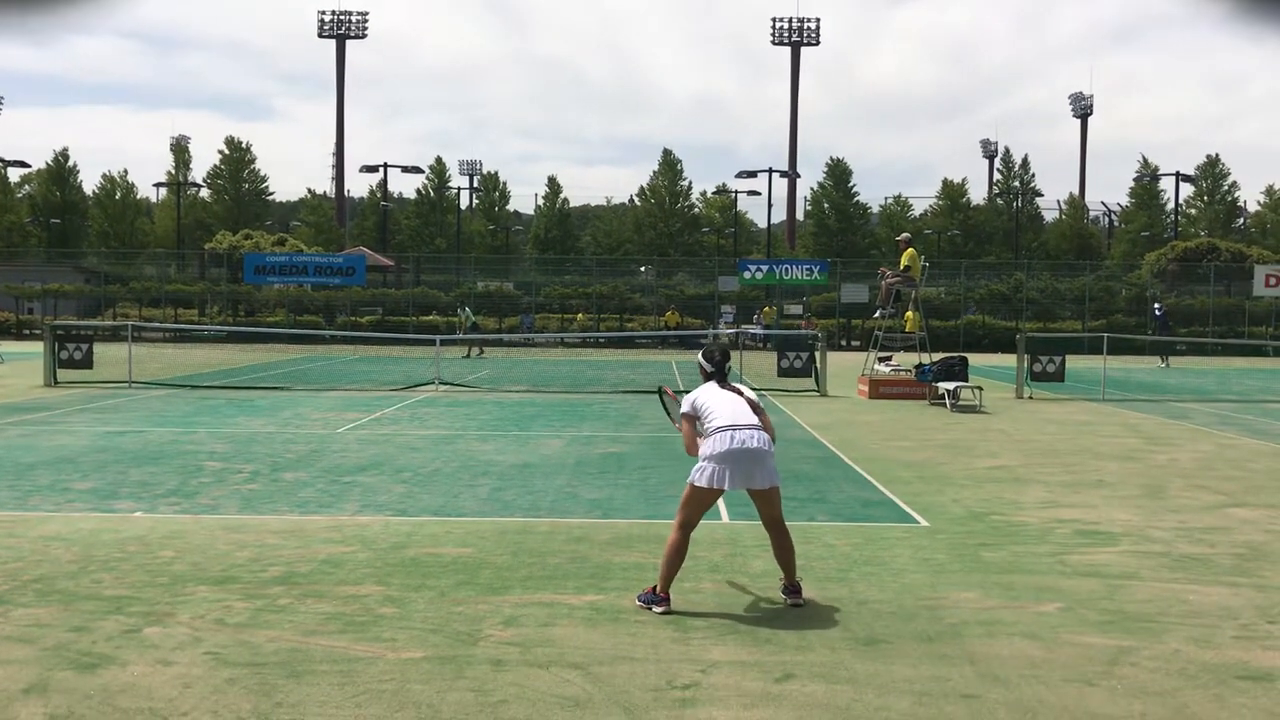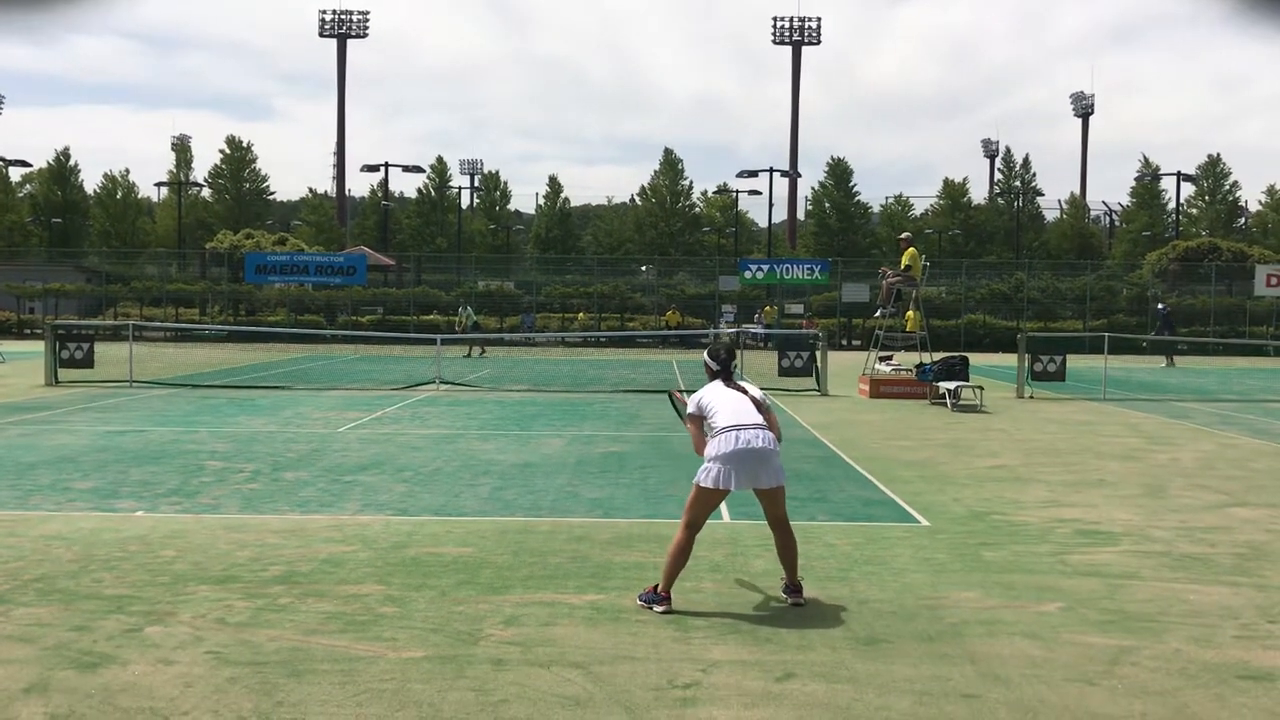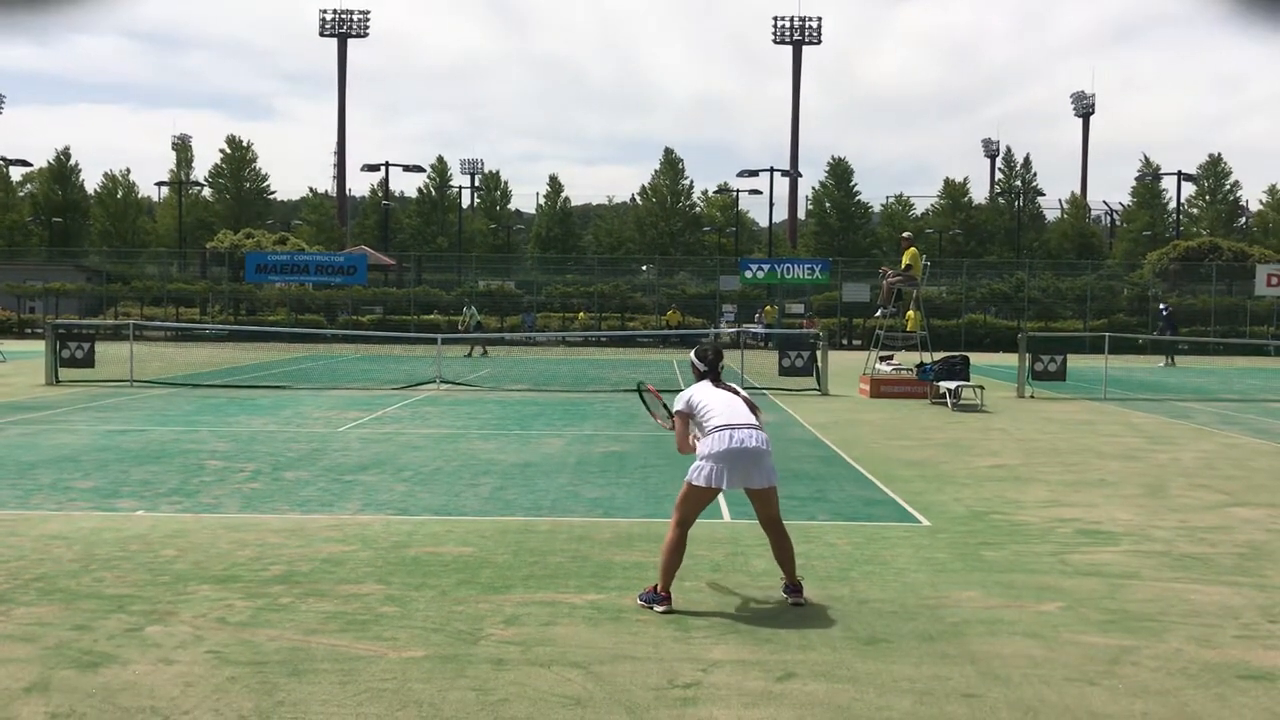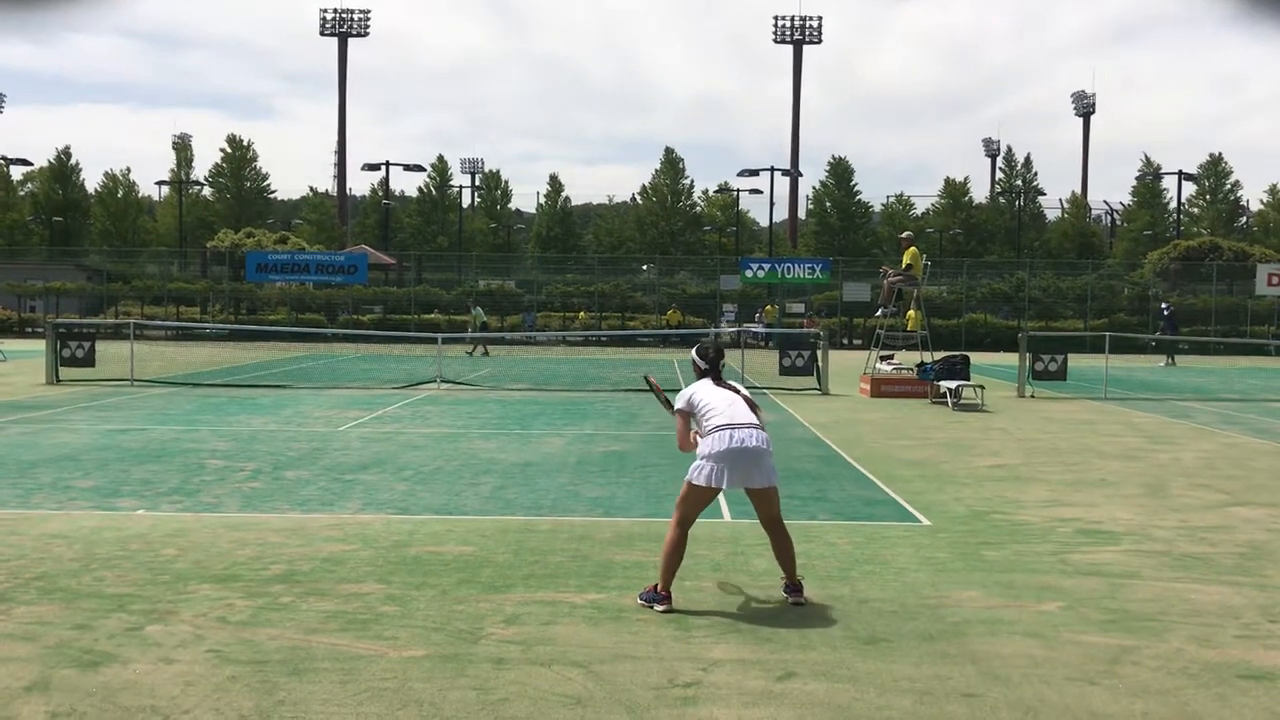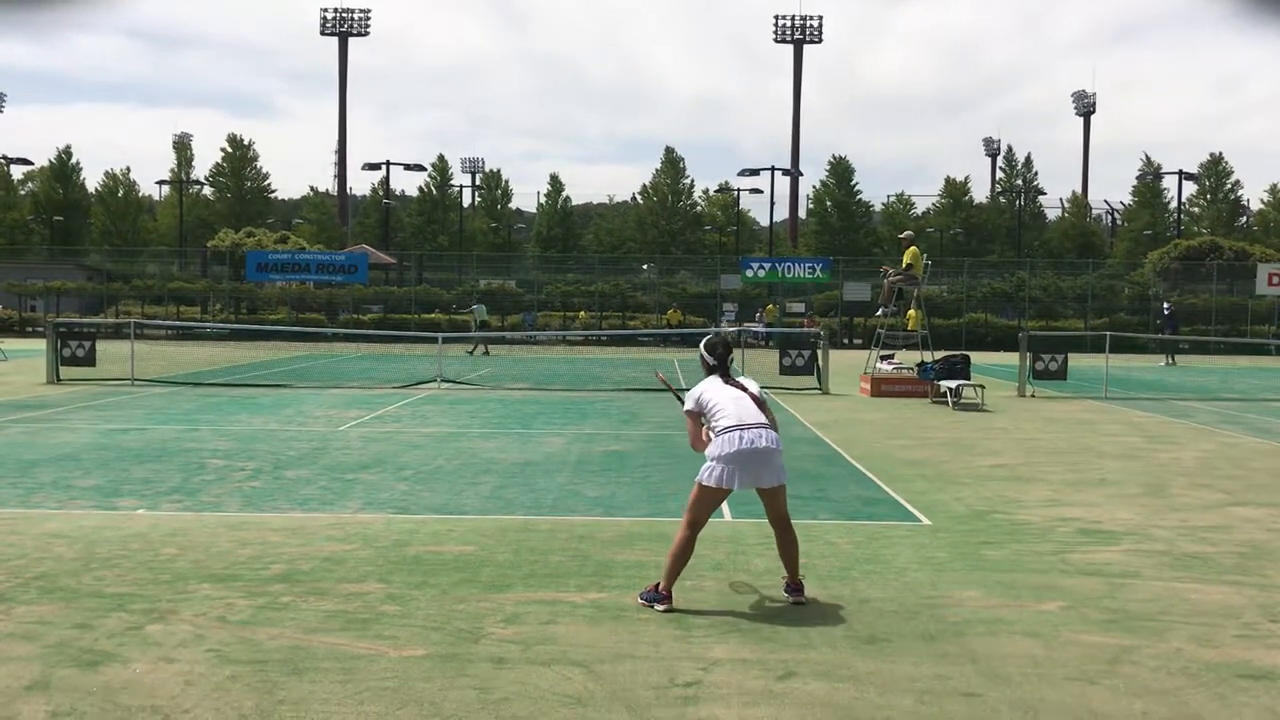
dt=0.3s
person 1, frame 1
left shoulder: (694, 396)
right shoulder: (745, 391)
left elbow: (691, 448)
right elbow: (771, 435)
left hip: (721, 449)
right hip: (760, 447)
left knee: (683, 525)
right knee: (775, 523)
left ankle: (660, 594)
right ankle: (792, 588)
person 1, frame 2
left shoulder: (700, 396)
right shoulder: (752, 389)
left elbow: (700, 448)
right elbow: (777, 433)
left hip: (726, 449)
right hip: (765, 447)
left knee: (689, 525)
right knee: (779, 522)
left ankle: (661, 594)
right ankle: (793, 587)
person 1, frame 3
left shoulder: (687, 395)
right shoulder: (736, 390)
left elbow: (683, 447)
left wrist: (695, 442)
left hip: (718, 449)
right hip: (757, 446)
left knee: (680, 523)
right knee: (773, 523)
left ankle: (661, 593)
right ankle: (793, 587)
person 1, frame 4
left shoulder: (688, 393)
right shoulder: (737, 388)
left elbow: (684, 445)
left wrist: (696, 438)
left hip: (719, 449)
right hip: (758, 446)
left knee: (680, 522)
right knee: (773, 522)
left ankle: (661, 592)
right ankle: (793, 585)
person 1, frame 5
left shoulder: (697, 392)
right shoulder: (749, 384)
left elbow: (697, 444)
right elbow: (773, 426)
left hip: (728, 449)
right hip: (768, 445)
left knee: (691, 524)
right knee: (781, 520)
left ankle: (663, 592)
right ankle: (795, 585)
